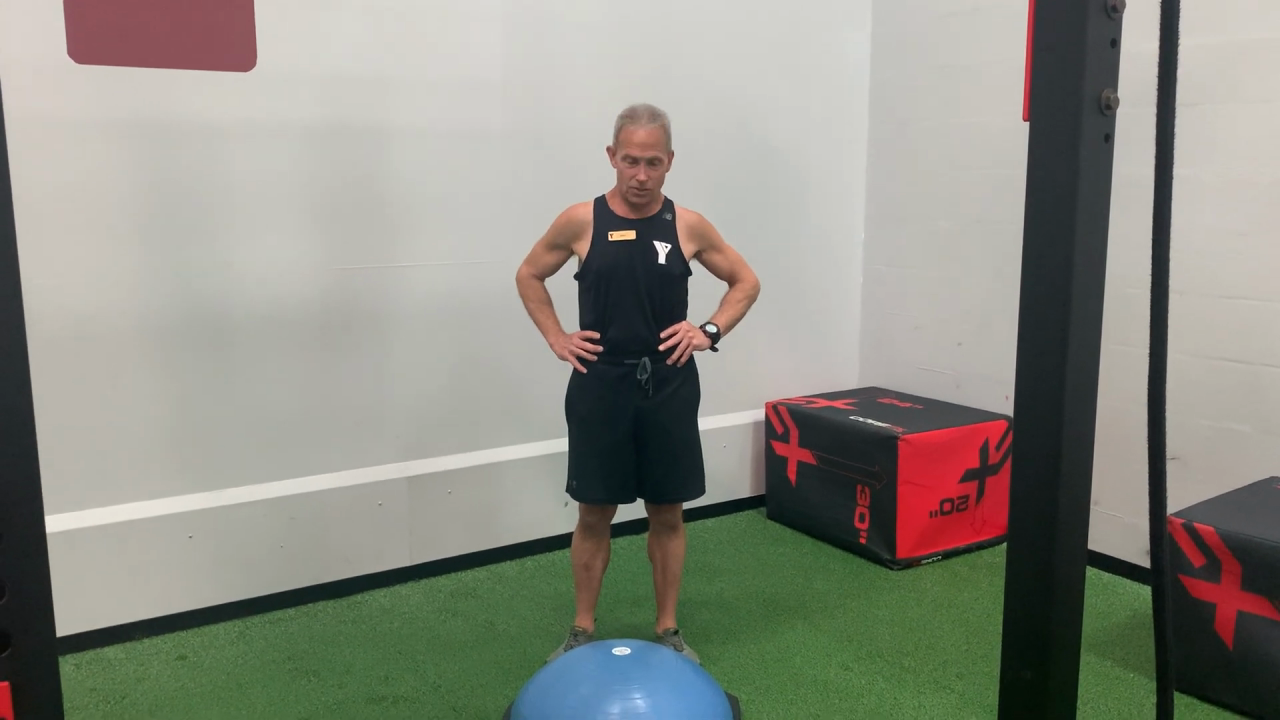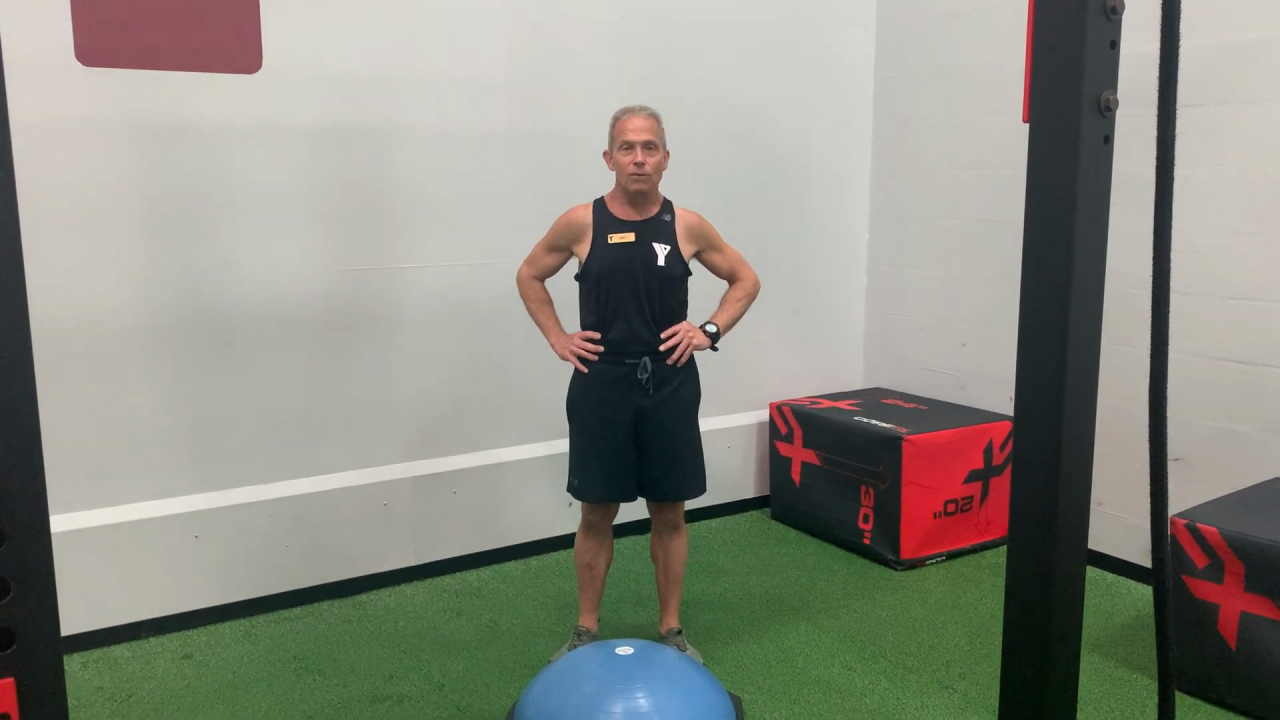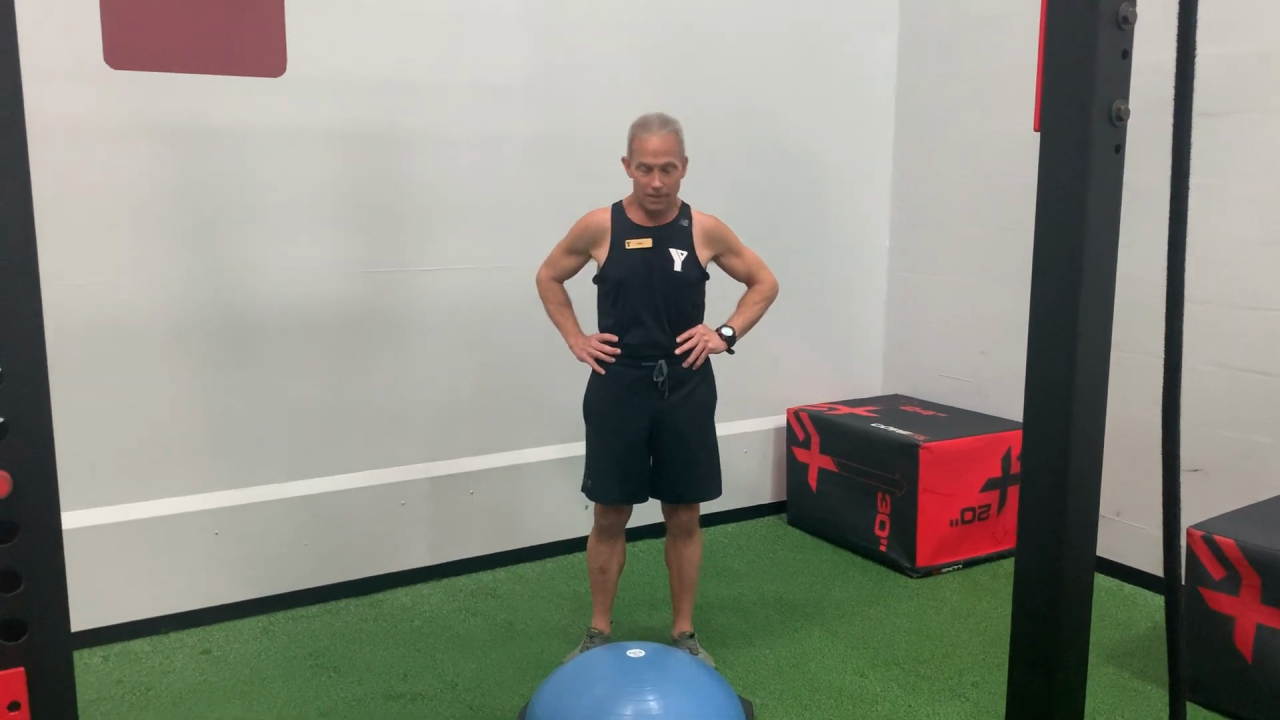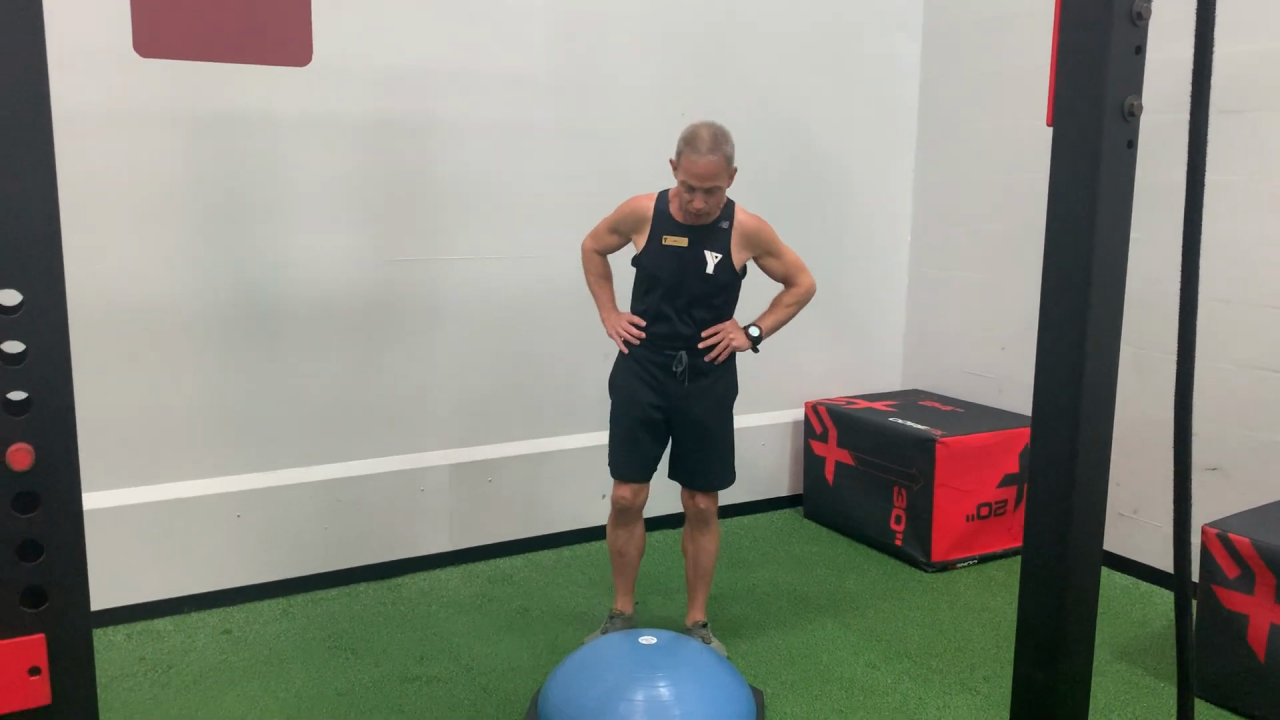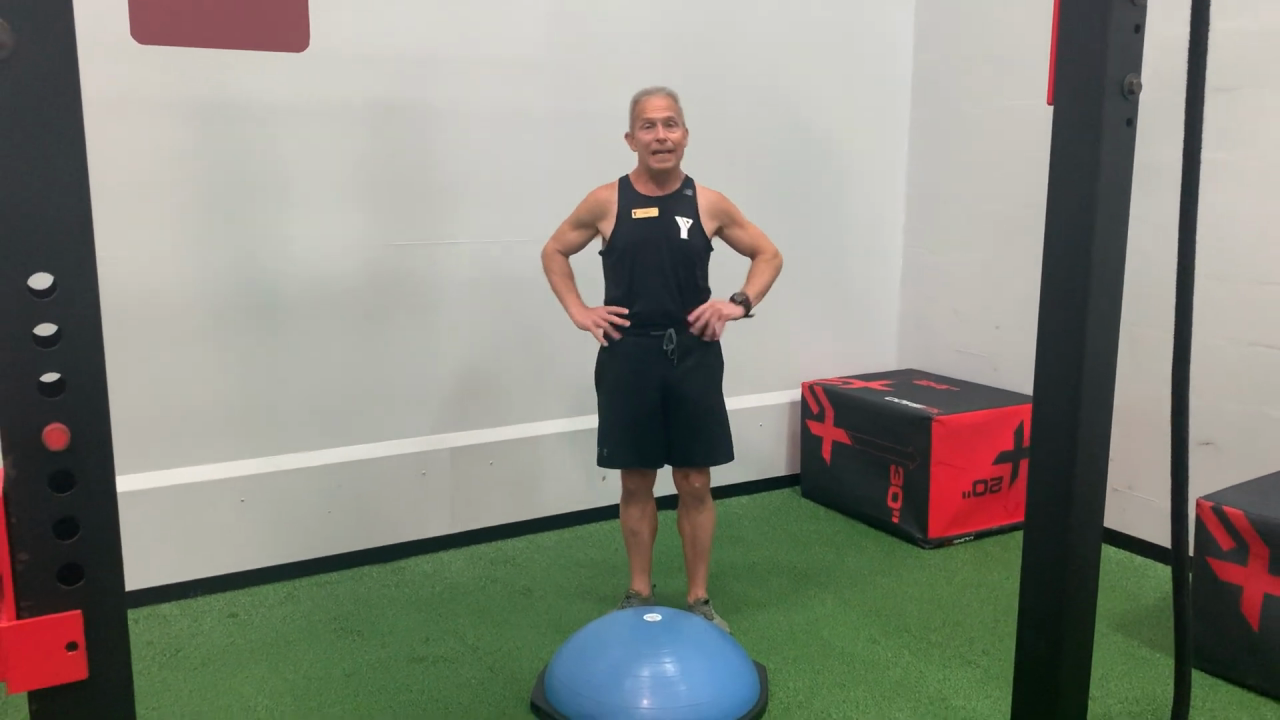
dt=0.5s
person 1, frame 1
left shoulder: (689, 225)
right shoulder: (580, 221)
left elbow: (745, 282)
right elbow: (529, 275)
left wrist: (710, 332)
right wrist: (556, 337)
left hip: (669, 386)
right hip: (600, 386)
left knee: (668, 514)
right knee: (594, 514)
left ankle: (668, 630)
right ankle: (582, 630)
person 1, frame 2
left shoulder: (687, 225)
right shoulder: (581, 222)
left elbow: (746, 279)
right elbow: (529, 275)
left wrist: (710, 331)
right wrist: (557, 338)
left hip: (670, 385)
right hip: (601, 385)
left knee: (670, 514)
right knee: (597, 514)
left ankle: (671, 630)
right ankle: (586, 630)
person 1, frame 3
left shoulder: (705, 229)
right shoulder: (598, 226)
left elbow: (764, 282)
right elbow: (548, 277)
left wrist: (726, 334)
right wrist: (576, 339)
left hip: (686, 388)
right hip: (618, 387)
left knee: (684, 516)
right knee: (609, 516)
left ankle: (684, 633)
right ankle: (598, 631)
person 1, frame 4
left shoulder: (747, 230)
right shoulder: (641, 212)
left elbow: (802, 283)
right elbow: (592, 247)
left wrist: (753, 333)
right wrist: (609, 315)
left hip: (707, 377)
right hip: (642, 370)
left knee: (701, 504)
right knee: (626, 498)
left ankle: (696, 622)
right ankle: (621, 611)
person 1, frame 5
left shoulder: (709, 203)
right shoulder: (606, 201)
left elbow: (767, 254)
right elbow: (554, 252)
left wrist: (740, 302)
right wrist: (578, 310)
left hip: (694, 355)
right hip: (628, 355)
left knee: (695, 483)
right knee: (636, 481)
left ankle: (699, 598)
right ankle: (639, 592)
